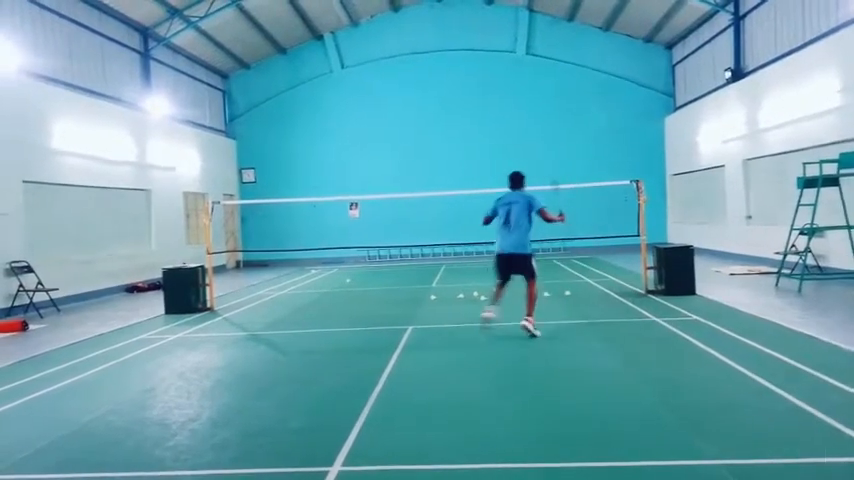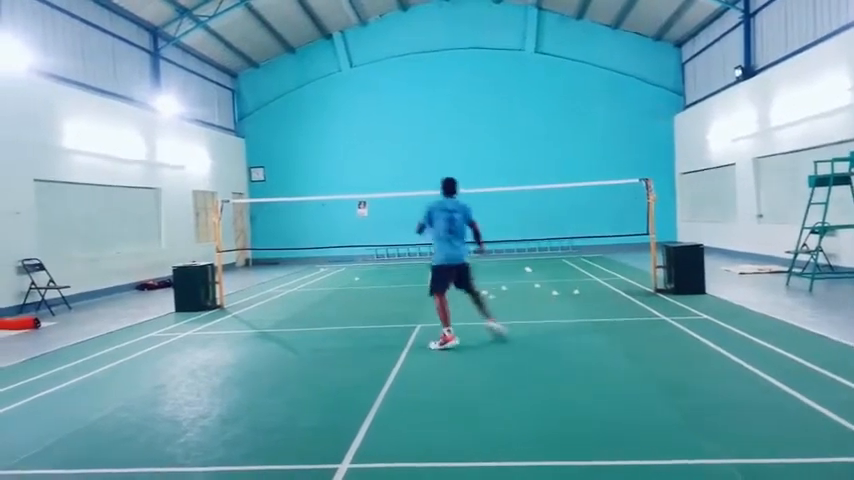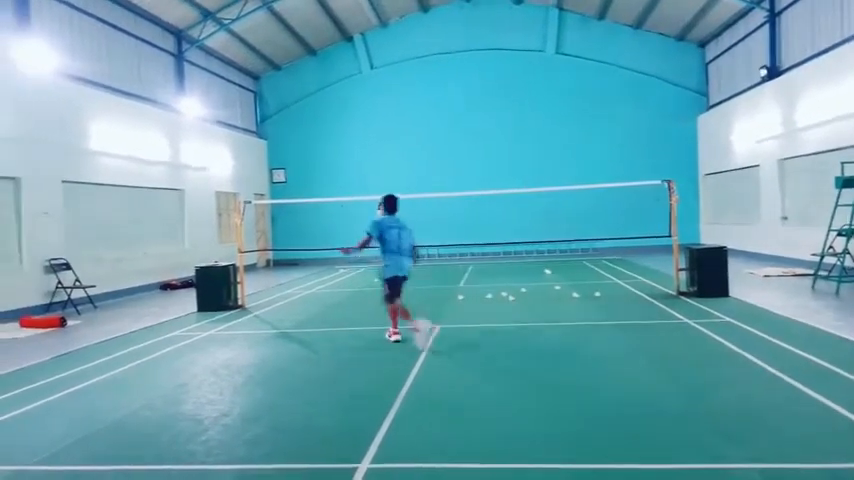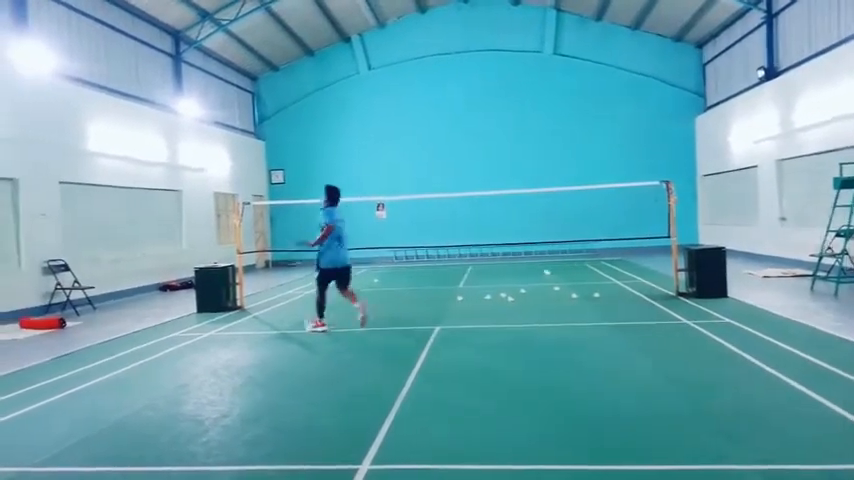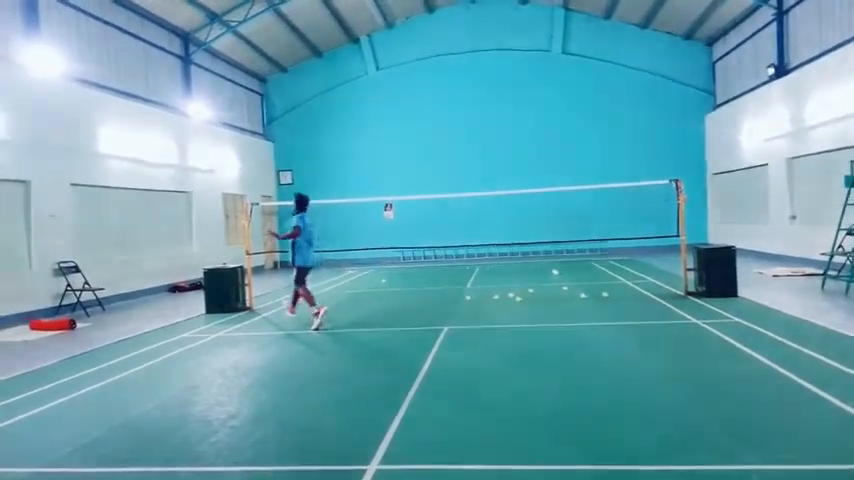
dt=0.4s
person 1, frame 1
left shoulder: (500, 201)
right shoulder: (530, 198)
left elbow: (486, 221)
right elbow: (547, 218)
right wrist: (558, 217)
left hip: (502, 250)
right hip: (521, 249)
left knee: (502, 281)
right knee: (531, 283)
left ankle: (490, 310)
right ankle: (528, 319)
person 1, frame 2
left shoulder: (432, 207)
right shoulder: (464, 208)
left elbow: (419, 230)
right elbow: (476, 229)
left wrist: (423, 225)
right wrist: (480, 245)
left hip: (441, 259)
right hip: (460, 258)
left knee: (438, 295)
right knee: (472, 292)
left ankle: (448, 335)
right ankle: (490, 321)
person 1, frame 3
left shoulder: (378, 223)
right shoulder: (404, 226)
left elbow: (366, 242)
right elbow: (413, 251)
left wrist: (350, 250)
left hip: (391, 268)
right hip: (405, 268)
left knee: (393, 302)
right knee: (392, 300)
left ankle: (417, 325)
right ankle: (394, 330)
person 1, frame 4
left shoulder: (326, 212)
right shoulder: (338, 214)
left elbow: (329, 230)
left wrist: (314, 243)
left hip: (328, 260)
right hip: (343, 259)
left knee: (320, 290)
right knee: (344, 289)
left ankle: (320, 322)
right ankle: (358, 305)
person 1, frame 5
left shoulder: (298, 218)
right shoulder: (306, 218)
left elbow: (296, 232)
left wrist: (279, 236)
left hip: (301, 260)
right hip: (307, 259)
left knee: (300, 286)
right knee: (298, 283)
left ankle: (317, 309)
right ankle: (292, 307)
